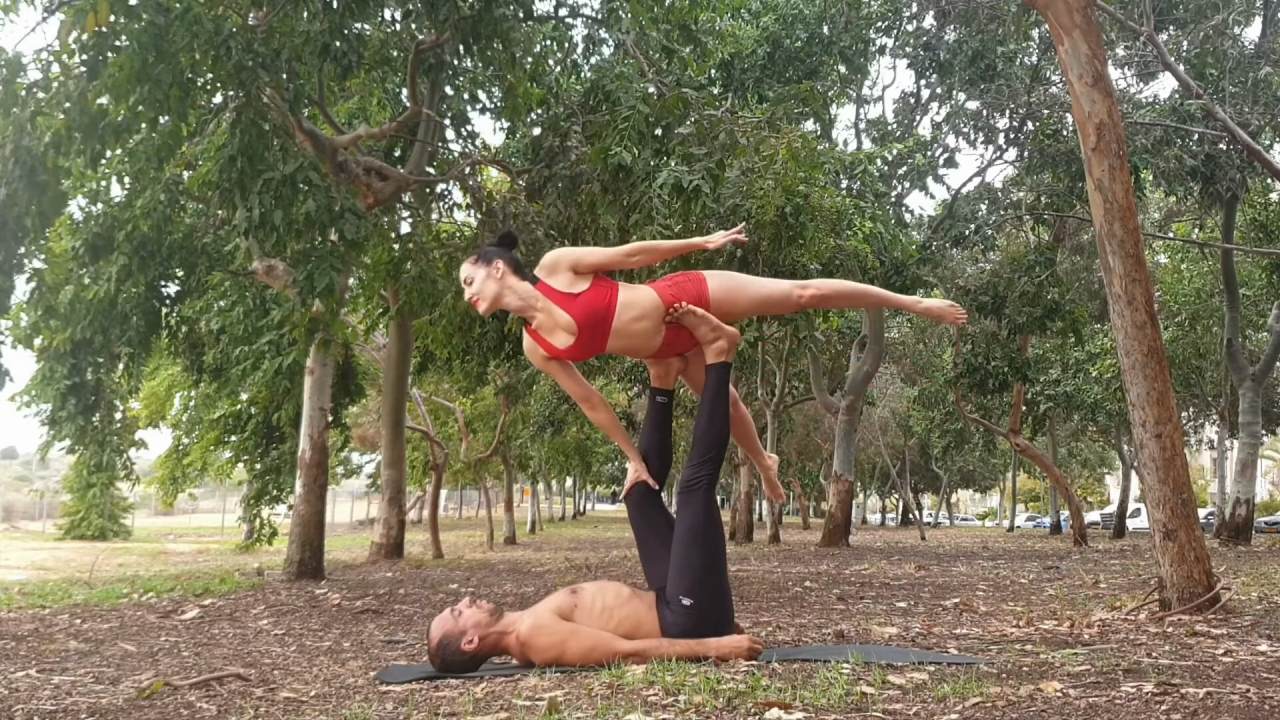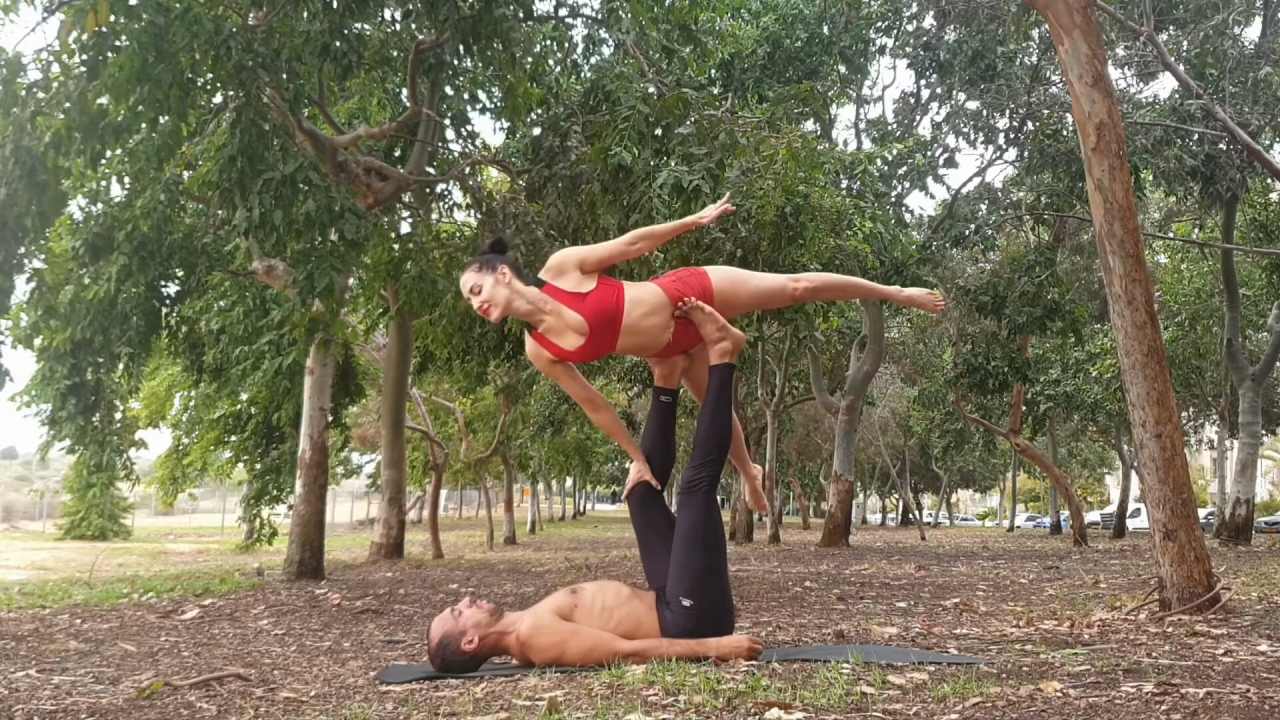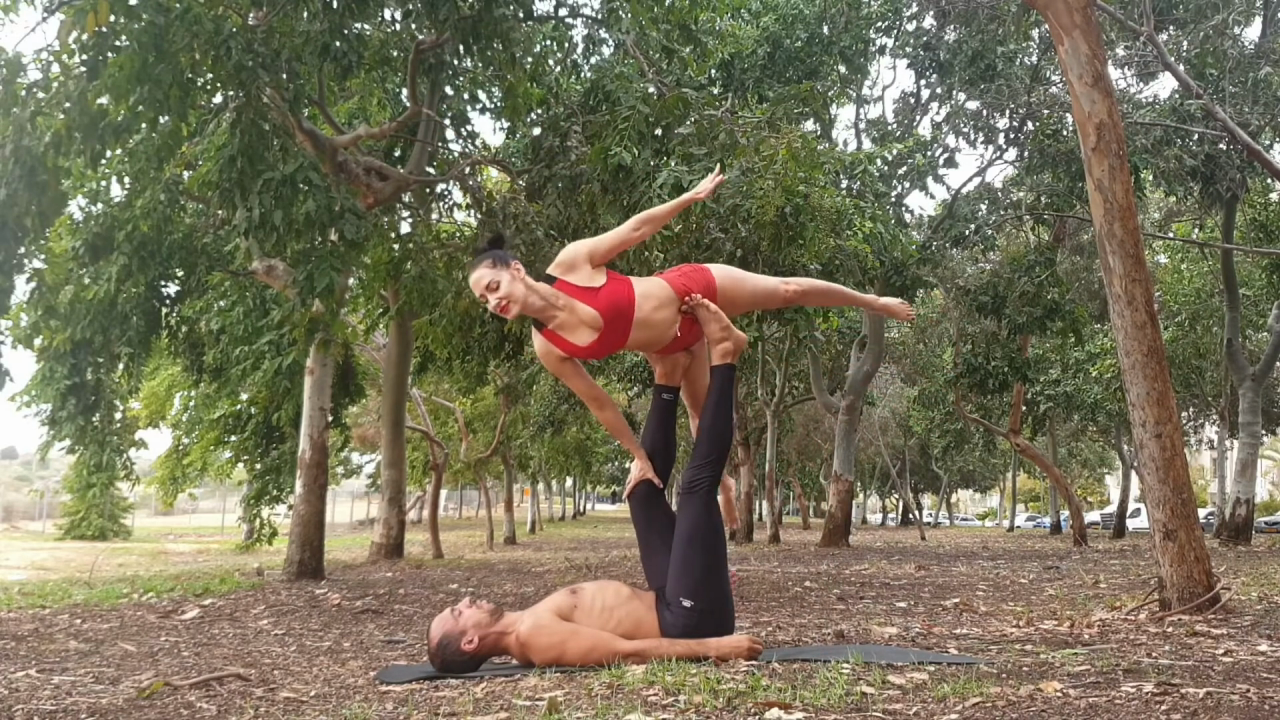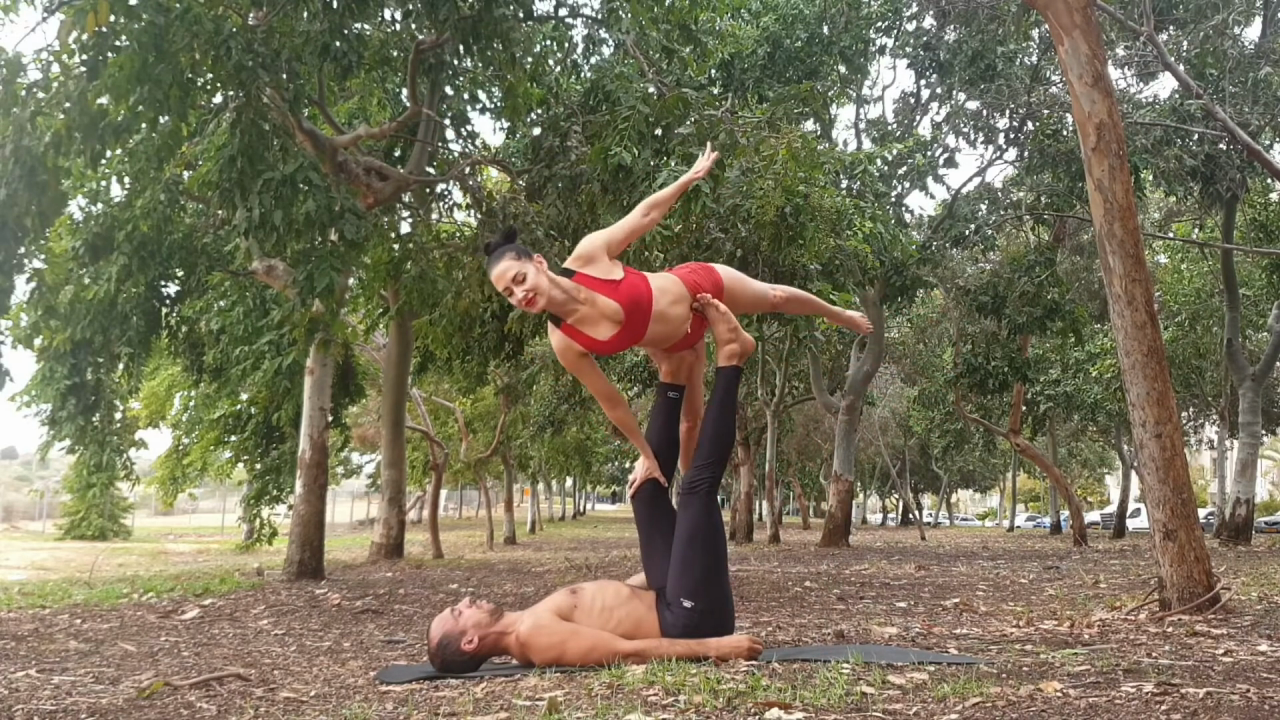
dt=0.2s
person 1, frame 1
left shoulder: (555, 265)
right shoulder: (535, 347)
left elbow: (631, 254)
right elbow: (591, 402)
left wrist: (704, 241)
right wrist: (634, 458)
left hip: (689, 299)
right hip: (675, 346)
left knee: (804, 293)
right knee: (723, 402)
left ankle: (914, 303)
right ankle: (763, 464)
person 1, frame 2
left shoulder: (561, 267)
right shoulder: (539, 351)
left elbow: (634, 243)
right elbow: (595, 406)
left wrist: (699, 218)
right wrist: (638, 459)
left hip: (693, 294)
right hip: (676, 348)
left knee: (799, 287)
left ankle: (898, 294)
right ankle: (748, 472)
person 1, frame 3
left shoulder: (569, 263)
right shoulder: (545, 350)
left elbow: (635, 228)
right elbow: (599, 403)
left wrist: (693, 196)
right wrist: (638, 456)
left hip: (694, 289)
right hip: (672, 343)
left knee: (790, 290)
right knee: (699, 409)
left ankle: (871, 302)
right ankle: (721, 480)
person 1, frame 4
left shoulder: (586, 256)
right shoulder: (564, 343)
left elbow: (646, 213)
right elbow: (612, 403)
left wrist: (694, 176)
right wrist: (646, 457)
left hip: (701, 287)
right hip: (673, 346)
left knee: (776, 297)
right knee: (688, 416)
left ankle: (840, 315)
person 2, frame 1
left shoulder: (529, 626)
right shoulder: (532, 634)
right elbow: (628, 653)
right wrist: (715, 646)
left hip: (678, 611)
right hip: (689, 623)
left knee: (640, 491)
right knee: (696, 483)
left ankle: (663, 380)
right ankle: (716, 357)
person 2, frame 2
left shoulder: (530, 624)
right shoulder: (531, 635)
right elbow: (629, 652)
right wrist: (714, 646)
left hip: (677, 611)
right hip: (691, 622)
left knee: (643, 490)
right knee: (697, 484)
left ankle: (667, 383)
right ankle: (720, 358)
person 2, frame 3
left shoulder: (529, 624)
right shoulder: (532, 635)
right elbow: (629, 653)
right wrist: (714, 647)
left hip: (677, 611)
right hip: (692, 623)
left knee: (645, 488)
right knee: (697, 484)
left ankle: (667, 379)
right ankle: (722, 358)
person 2, frame 4
left shoulder: (529, 624)
right shoulder: (532, 636)
right elbow: (629, 653)
right wrist: (715, 647)
left hip: (673, 609)
right hip: (691, 621)
left knee: (648, 486)
right knee: (698, 484)
left ankle: (673, 375)
right ankle: (728, 360)
